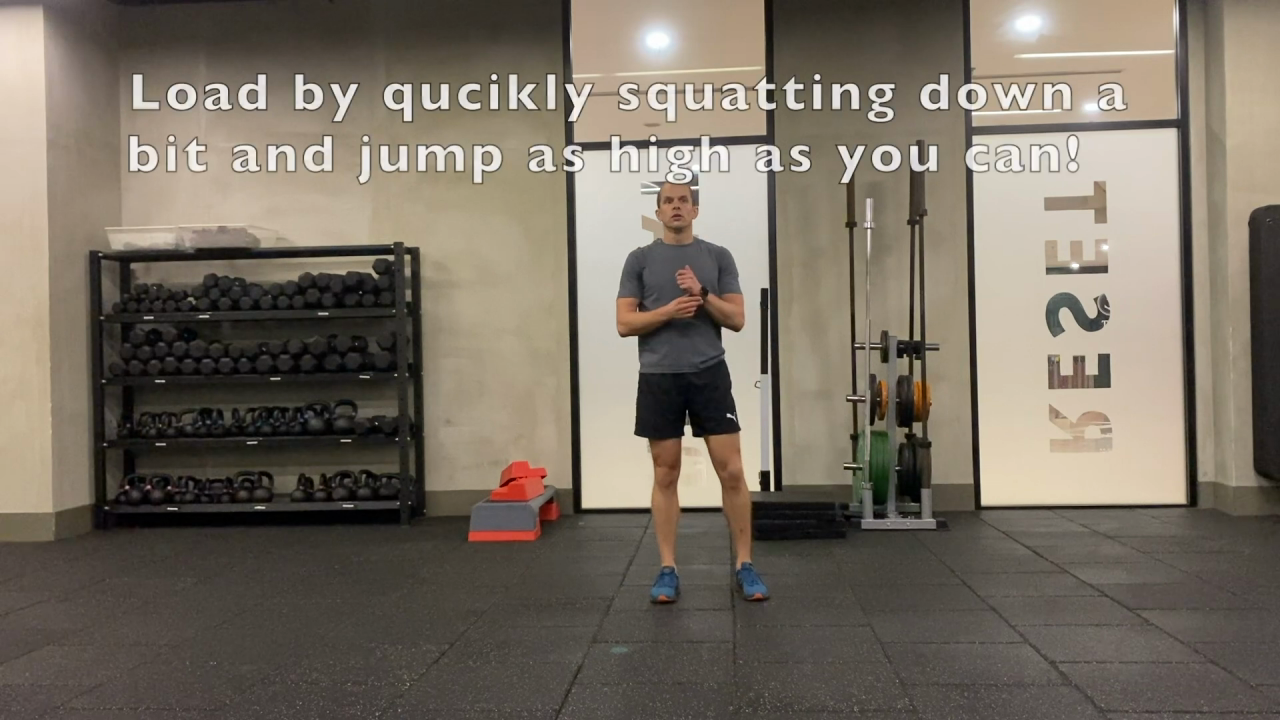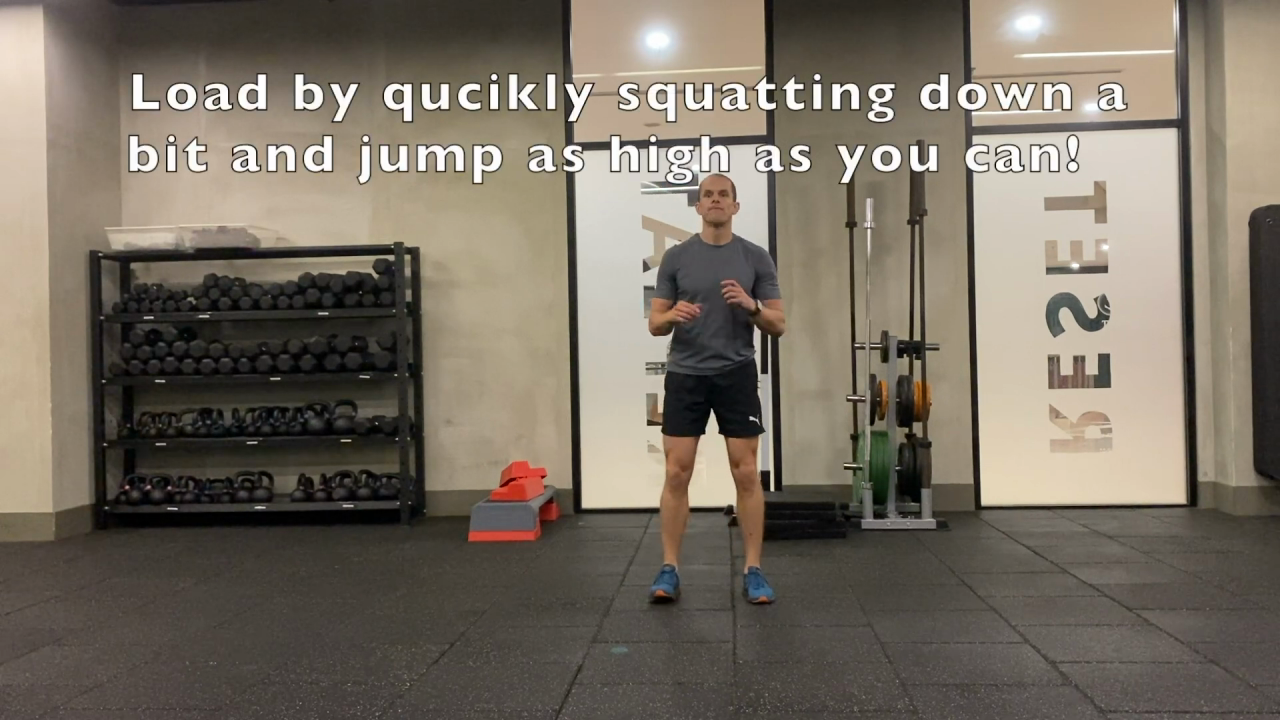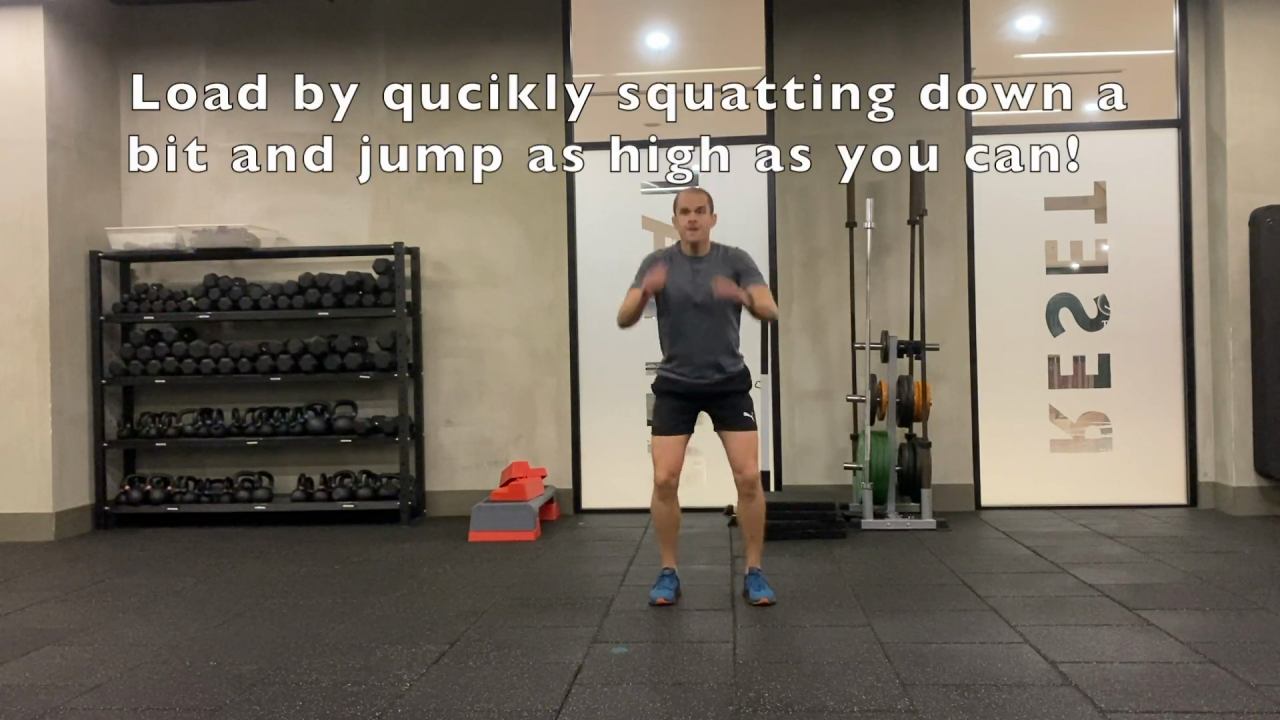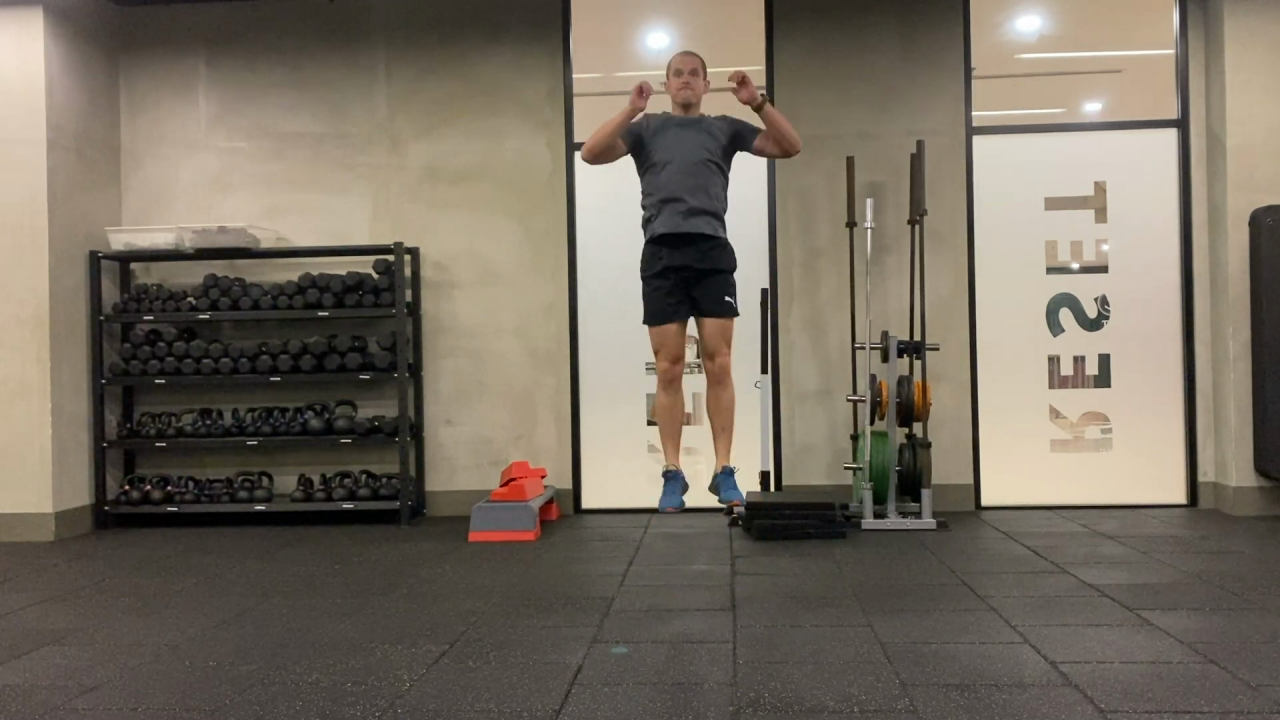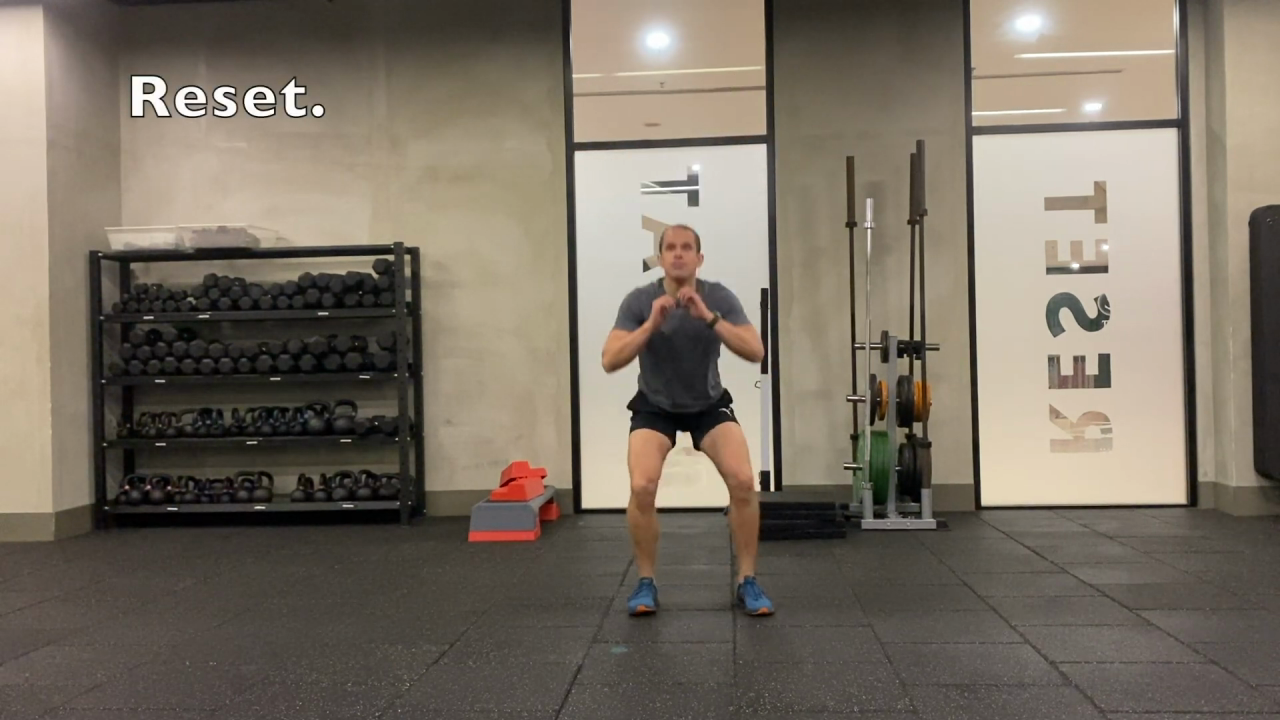
dt=1s
person 1, frame 1
left shoulder: (718, 257)
right shoulder: (640, 259)
left elbow: (737, 318)
right elbow: (624, 323)
left wrist: (701, 294)
right wrist: (668, 310)
left hip: (709, 374)
right hip: (659, 378)
left knee: (731, 472)
right knee: (665, 476)
left ankle: (744, 564)
right ankle: (668, 569)
person 1, frame 2
left shoulder: (756, 257)
right shoulder: (676, 257)
left elbow: (778, 325)
right elbow: (654, 323)
left wrist: (750, 305)
right wrist: (673, 315)
left hip: (737, 375)
right hip: (685, 376)
left knee: (747, 475)
right knee: (677, 475)
left ankle: (752, 570)
right ankle: (669, 569)
person 1, frame 3
left shoulder: (735, 260)
right shoulder: (656, 263)
left elbow: (770, 311)
right elbow: (624, 319)
left wrist: (742, 296)
right wrist: (645, 292)
left hip: (728, 381)
right hip: (675, 384)
left knee: (748, 477)
right knee: (664, 480)
left ankle: (754, 571)
right ankle: (668, 572)
person 1, frame 4
left shoulder: (727, 128)
right shoulder: (645, 128)
left elbow: (790, 147)
right elbow: (591, 154)
left wrist: (758, 102)
right wrist: (631, 110)
left hip: (712, 252)
right hip: (662, 254)
left knee: (718, 366)
right knee: (669, 368)
left ankle: (724, 470)
right ankle: (672, 472)
person 1, frame 5
left shoulder: (719, 297)
right shoulder: (639, 300)
left elbow: (755, 351)
right elbow: (610, 360)
left wrist: (708, 316)
right wrist: (651, 324)
left hip: (709, 405)
right hip: (655, 407)
left knee: (743, 482)
right knee: (641, 487)
left ankle: (747, 580)
right ankle: (646, 581)
